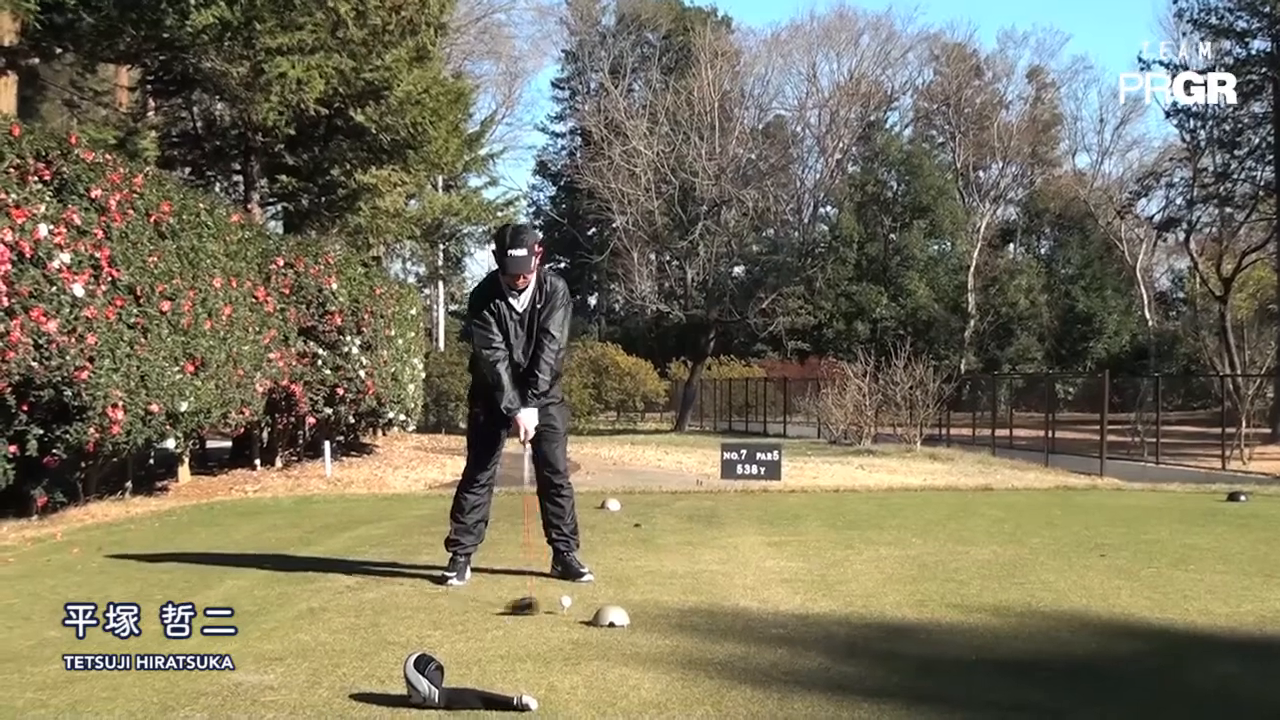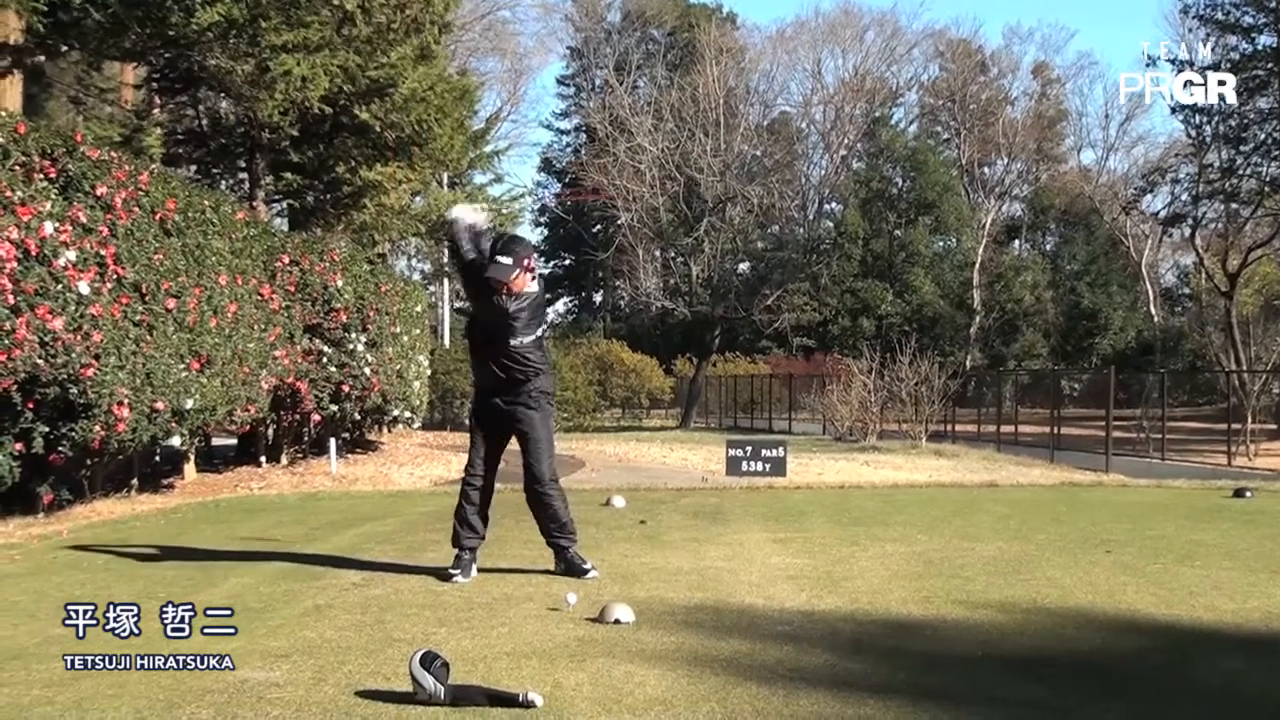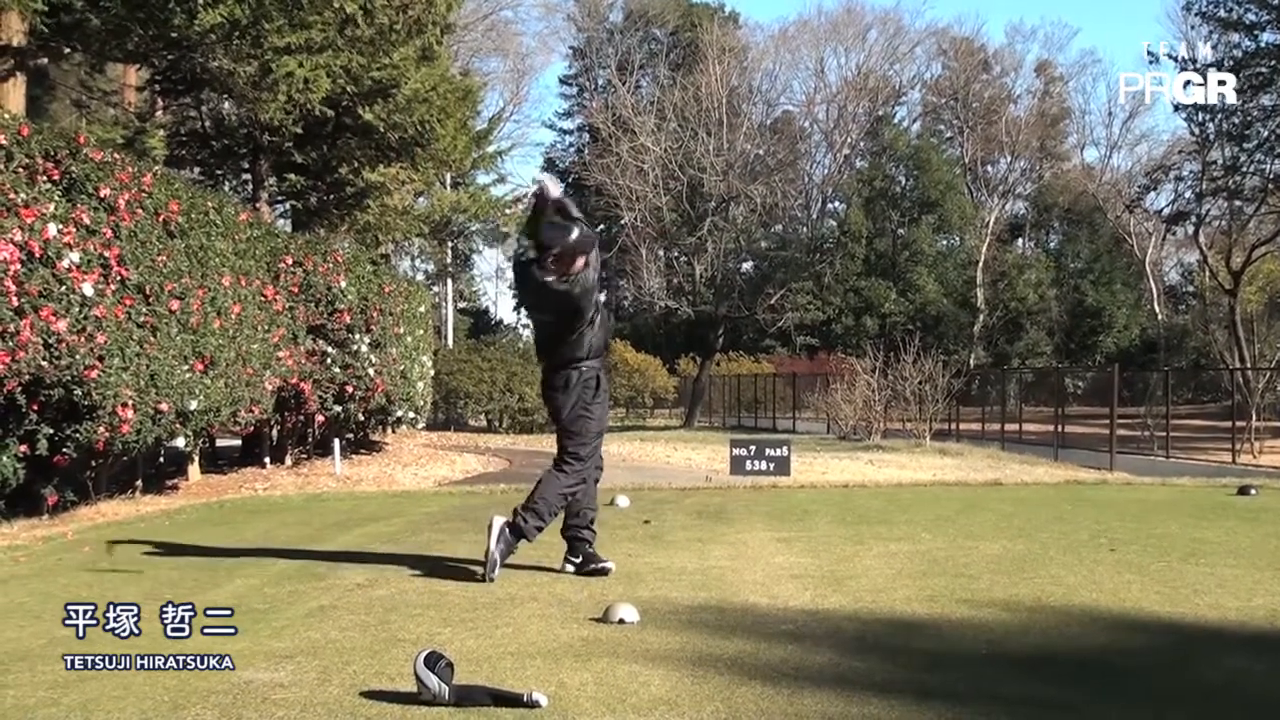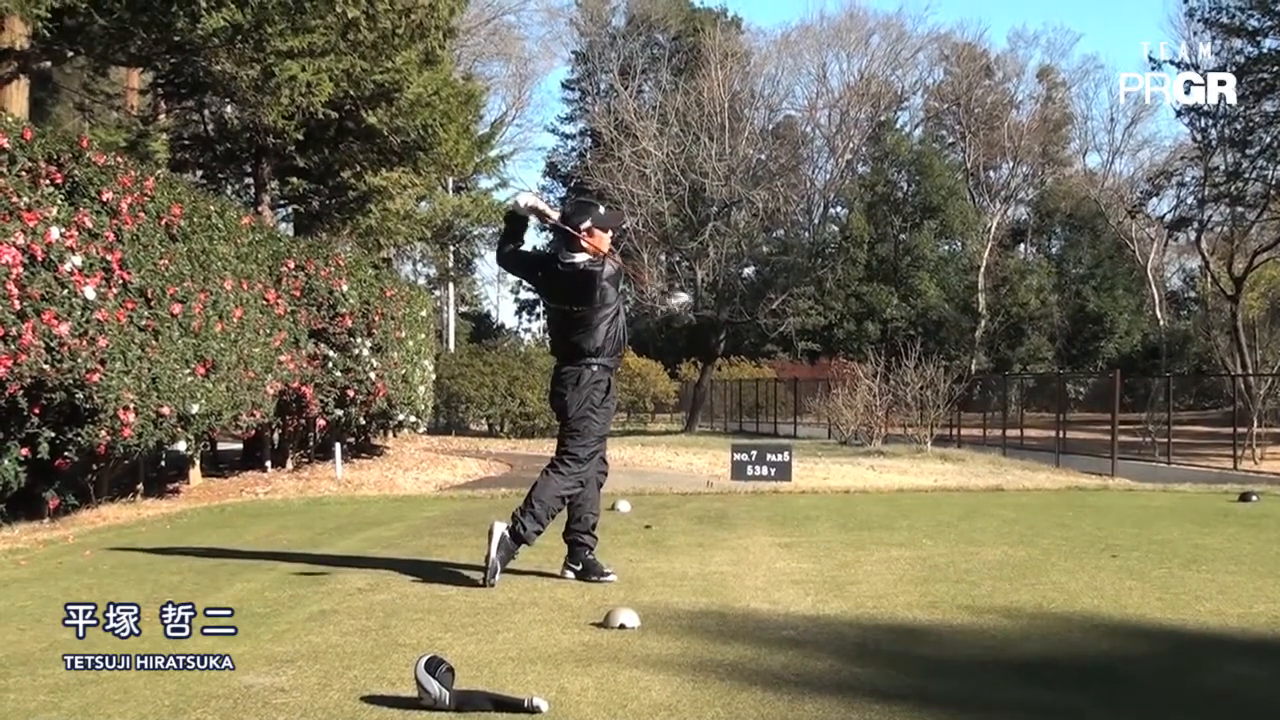
dt=0.7s
person 1, frame 1
left shoulder: (555, 291)
right shoulder: (484, 296)
left elbow: (550, 351)
right elbow: (492, 357)
left wrist: (531, 405)
right wrist: (513, 406)
left hip: (543, 394)
right hip: (494, 395)
left knee: (555, 474)
right knee: (478, 473)
left ankle: (565, 554)
right ankle: (460, 555)
person 1, frame 2
left shoulder: (511, 307)
right shoulder: (500, 288)
left elbow: (471, 266)
left wrist: (460, 224)
right wrist: (476, 225)
left hip: (528, 398)
right hip: (491, 395)
left knee: (540, 478)
right knee: (477, 474)
left ankle: (565, 550)
right ankle: (466, 551)
person 1, frame 3
left shoulder: (528, 270)
right shoulder: (576, 294)
right elbow: (592, 259)
left wrist: (547, 201)
right wrist: (560, 202)
left hip: (567, 377)
right hip: (580, 381)
left knee: (586, 464)
right knee: (573, 463)
left ankle: (579, 549)
right ankle: (513, 531)
person 1, frame 4
left shoulder: (548, 267)
right shoulder: (605, 275)
left elbow: (506, 255)
right elbow: (599, 258)
left wrist: (519, 213)
right wrist: (553, 214)
left hip: (573, 376)
right hip: (591, 380)
left knee: (590, 467)
right knee: (572, 464)
left ankle: (580, 555)
right ankle: (513, 535)
